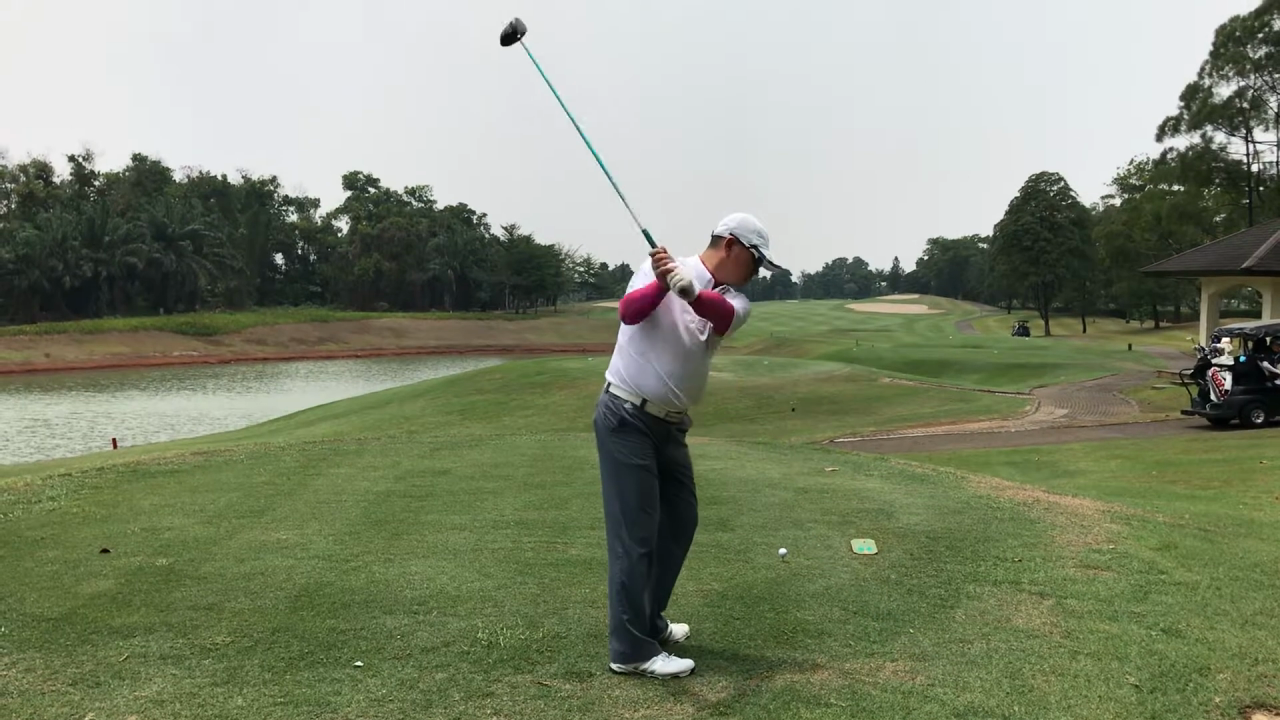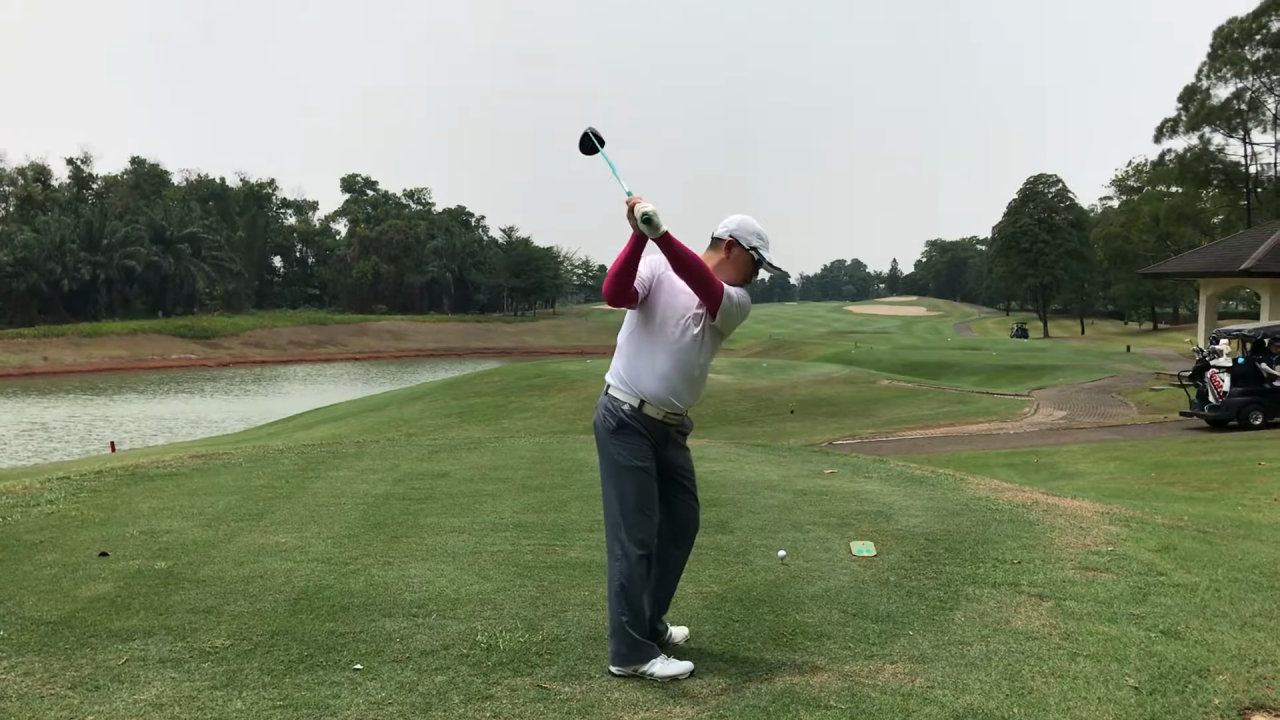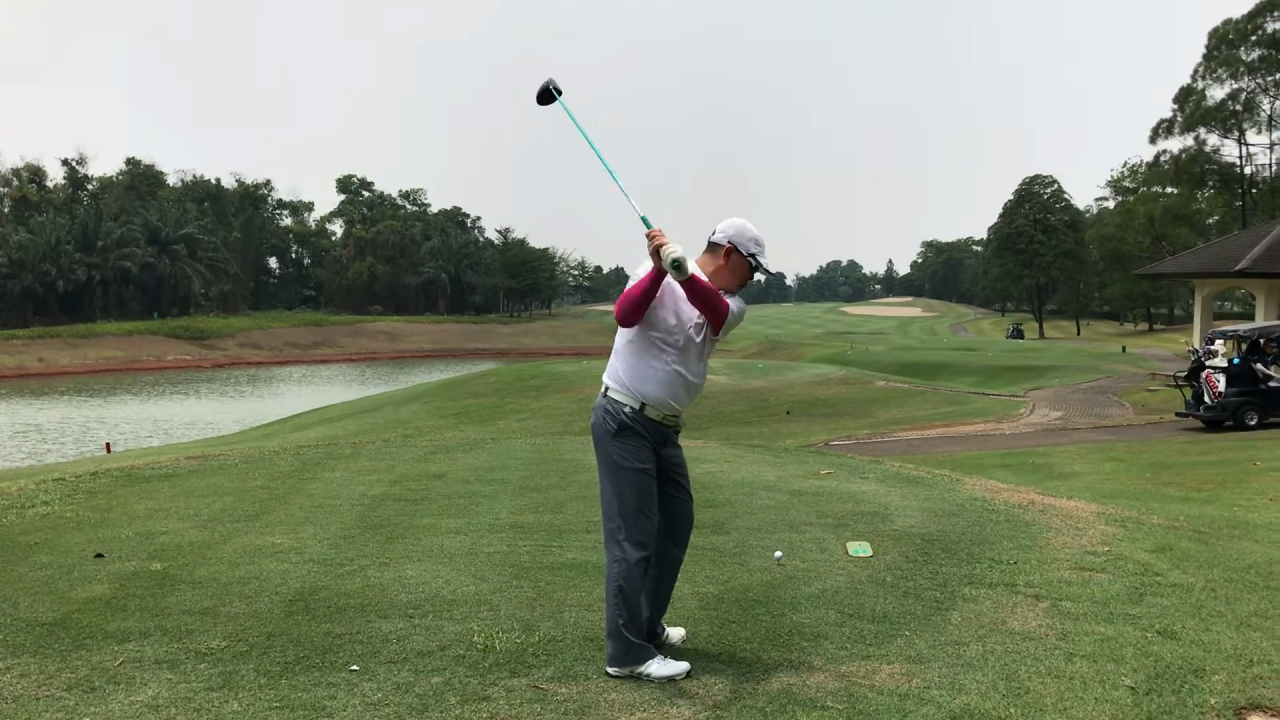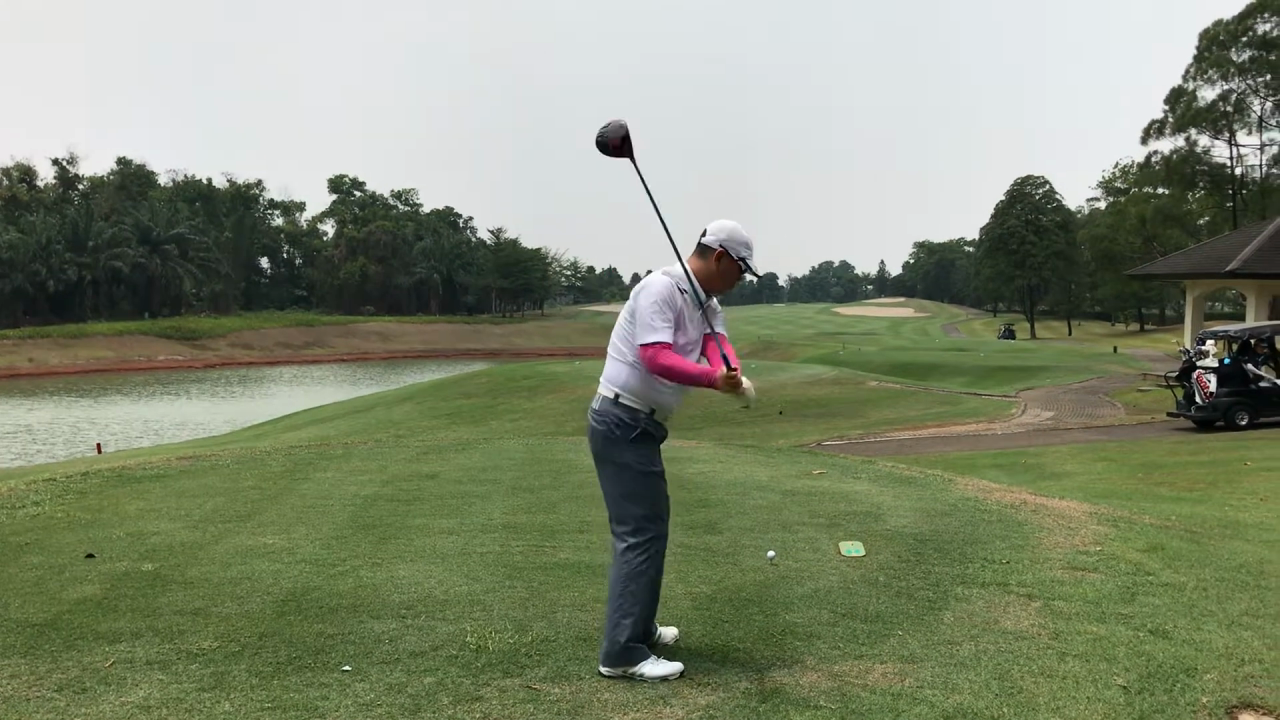
dt=0.2s
person 1, frame 1
left shoulder: (737, 303)
right shoulder: (657, 271)
left elbow: (717, 311)
right elbow: (630, 312)
left wrist: (688, 286)
right wrist: (663, 280)
left hip: (670, 425)
right hip: (625, 418)
left knee: (679, 524)
right knee: (634, 533)
left ankle: (647, 622)
right ankle: (631, 648)
person 1, frame 2
left shoulder: (736, 302)
right shoulder: (655, 267)
left elbow: (704, 285)
right elbow: (614, 293)
left wrist: (662, 235)
right wrist: (640, 237)
left hip: (671, 427)
right hip: (625, 420)
left knee: (681, 526)
right knee: (634, 535)
left ankle: (647, 625)
right ankle: (630, 651)
person 1, frame 3
left shoulder: (730, 302)
right shoulder: (655, 277)
left elbow: (714, 308)
right elbow: (625, 315)
left wrist: (679, 264)
right wrist: (660, 267)
left hip: (661, 428)
right hip: (624, 422)
left knee: (674, 527)
right knee: (633, 536)
left ankle: (645, 627)
right ankle: (627, 651)
person 1, frame 4
left shoulder: (708, 303)
right shoulder: (663, 289)
left elbow: (717, 347)
right elbow: (657, 360)
left wrist: (732, 372)
right wrist: (712, 374)
left hip: (629, 421)
right hip: (623, 423)
left knee: (643, 528)
right knee: (639, 533)
left ankle: (636, 626)
right ankle: (621, 652)
